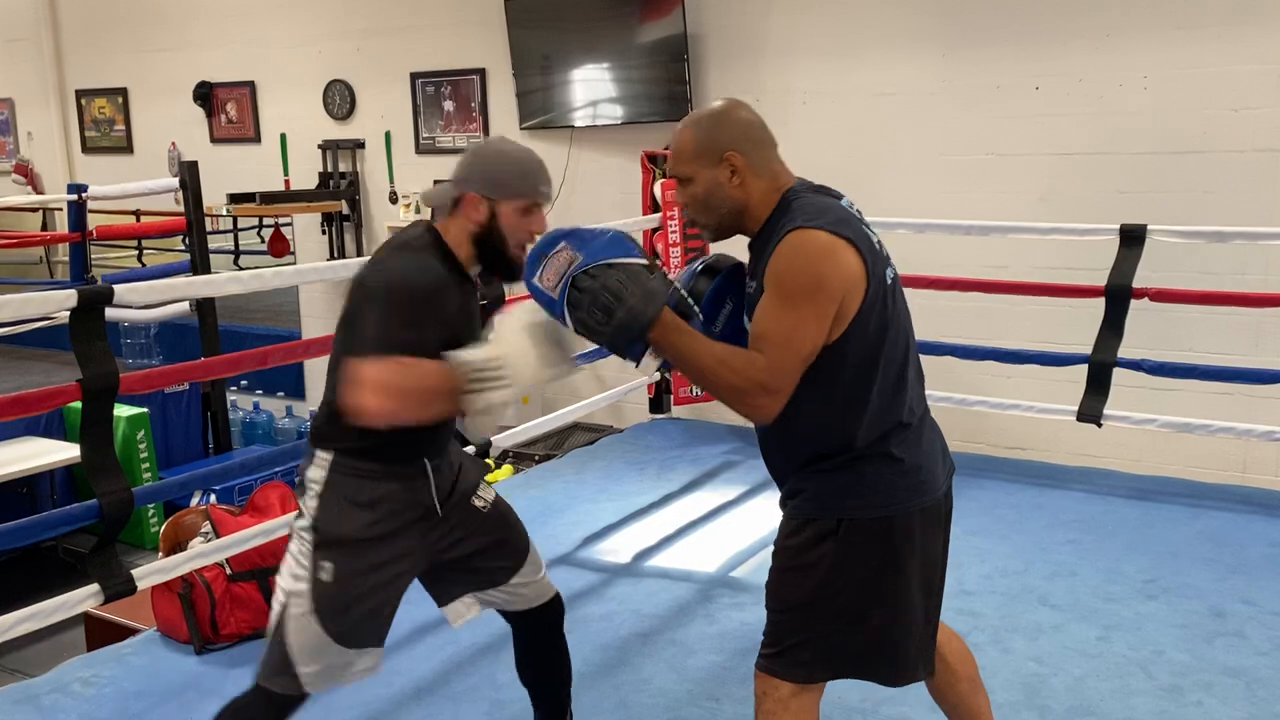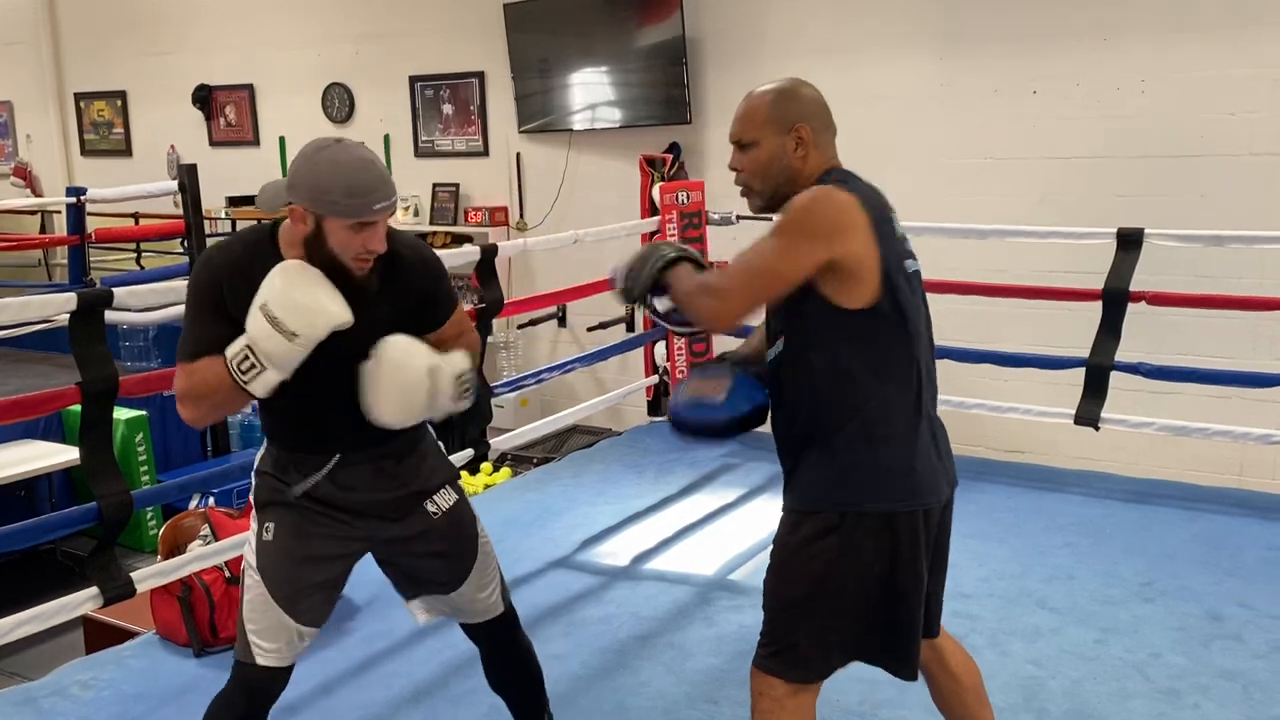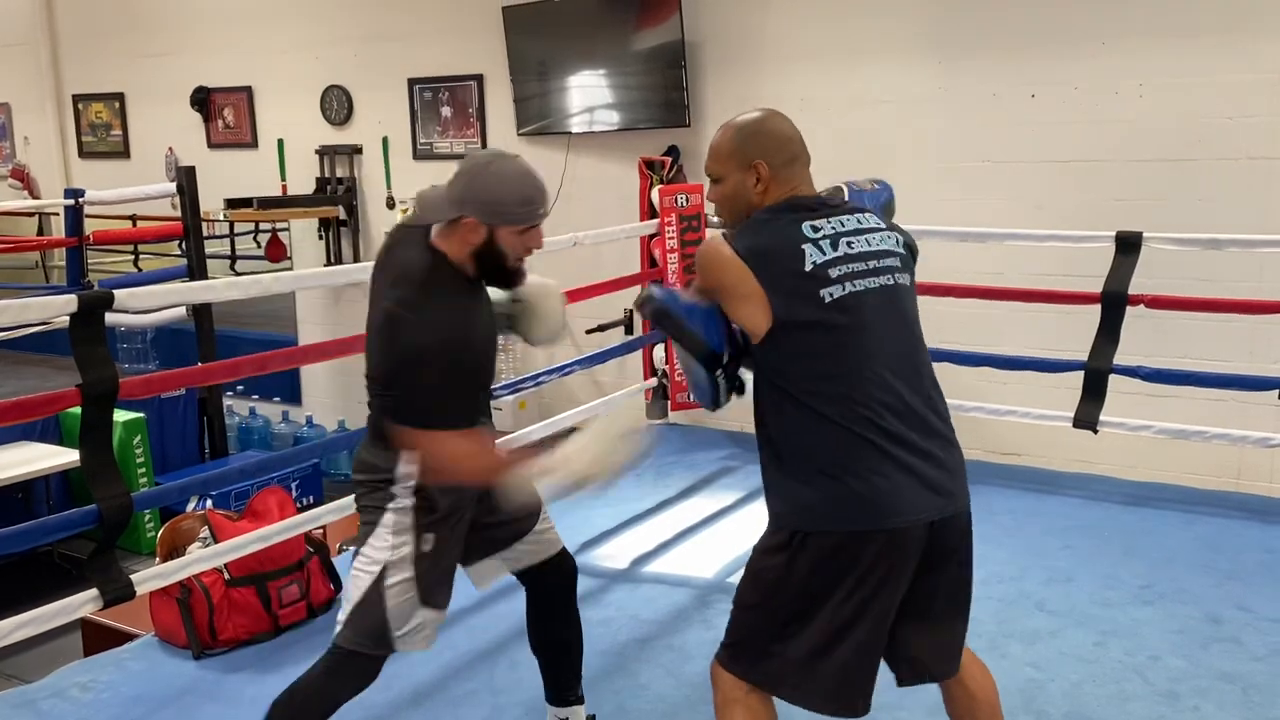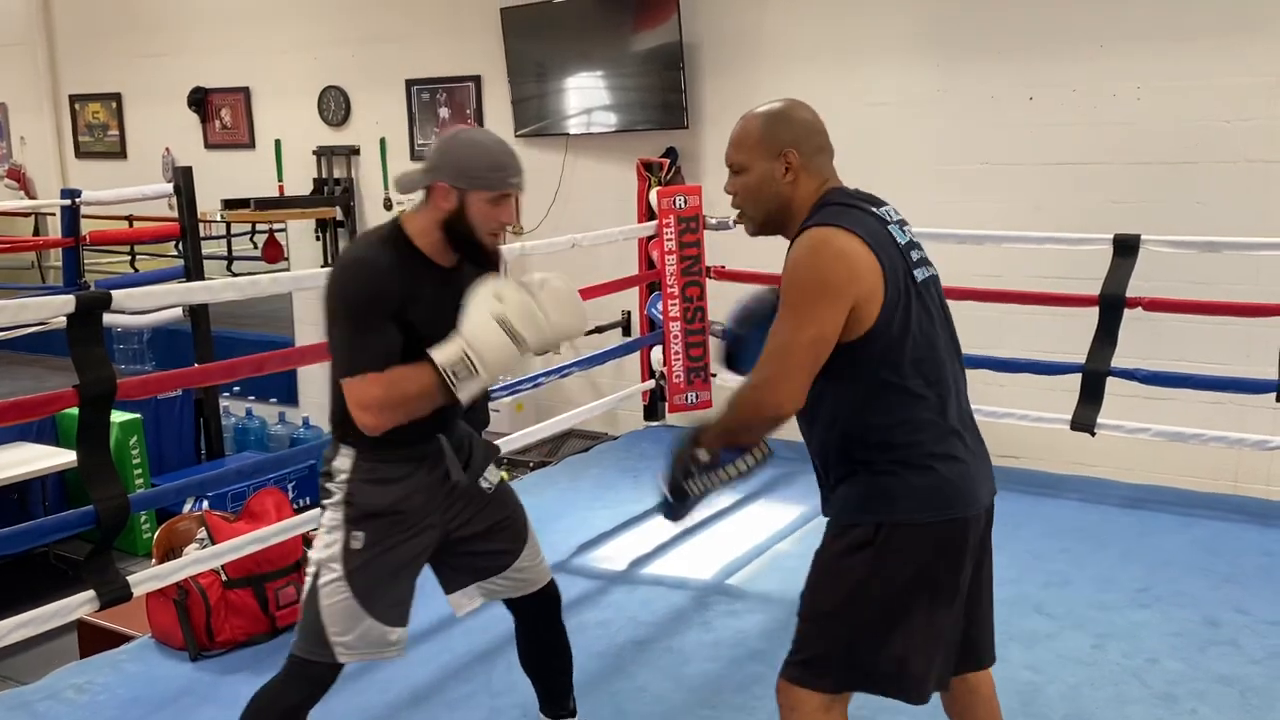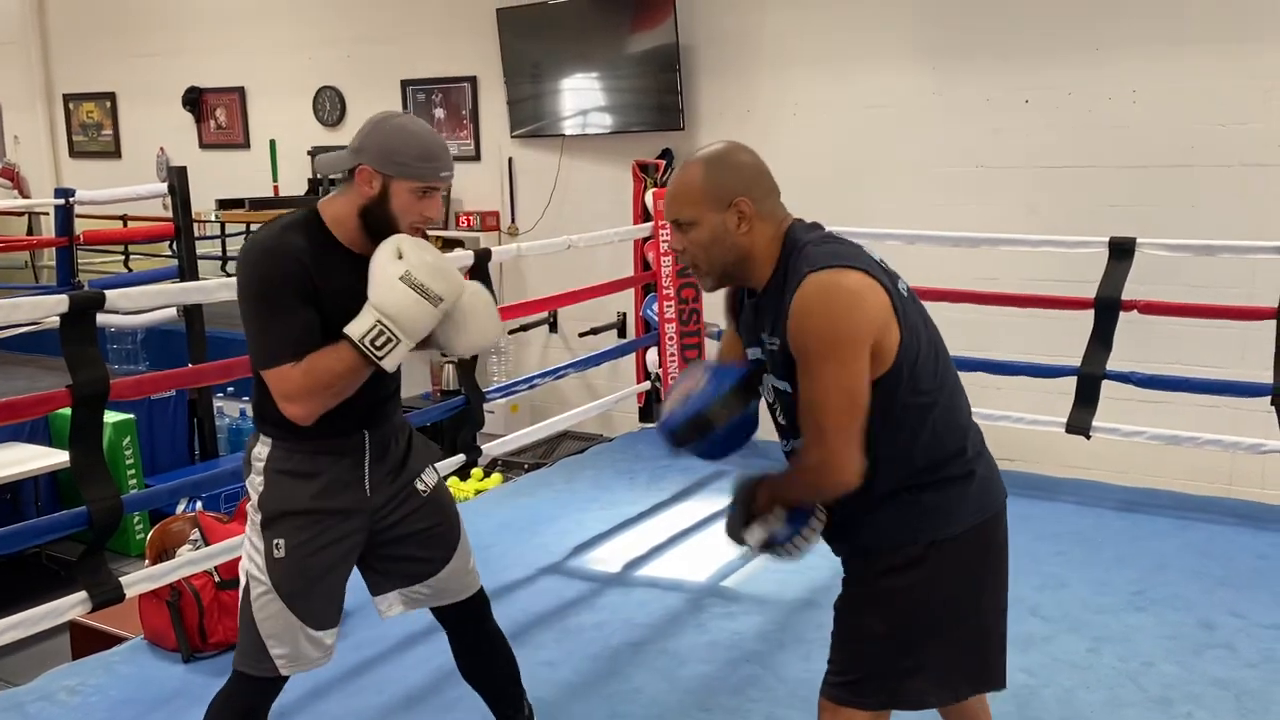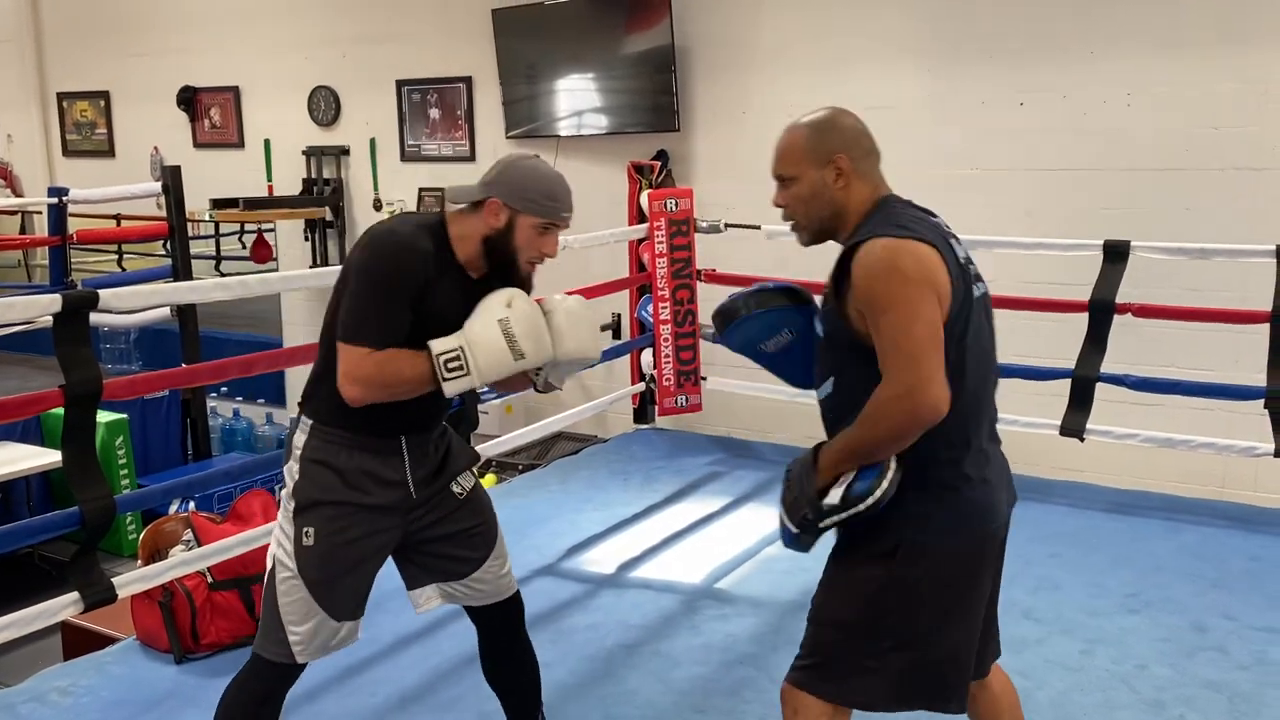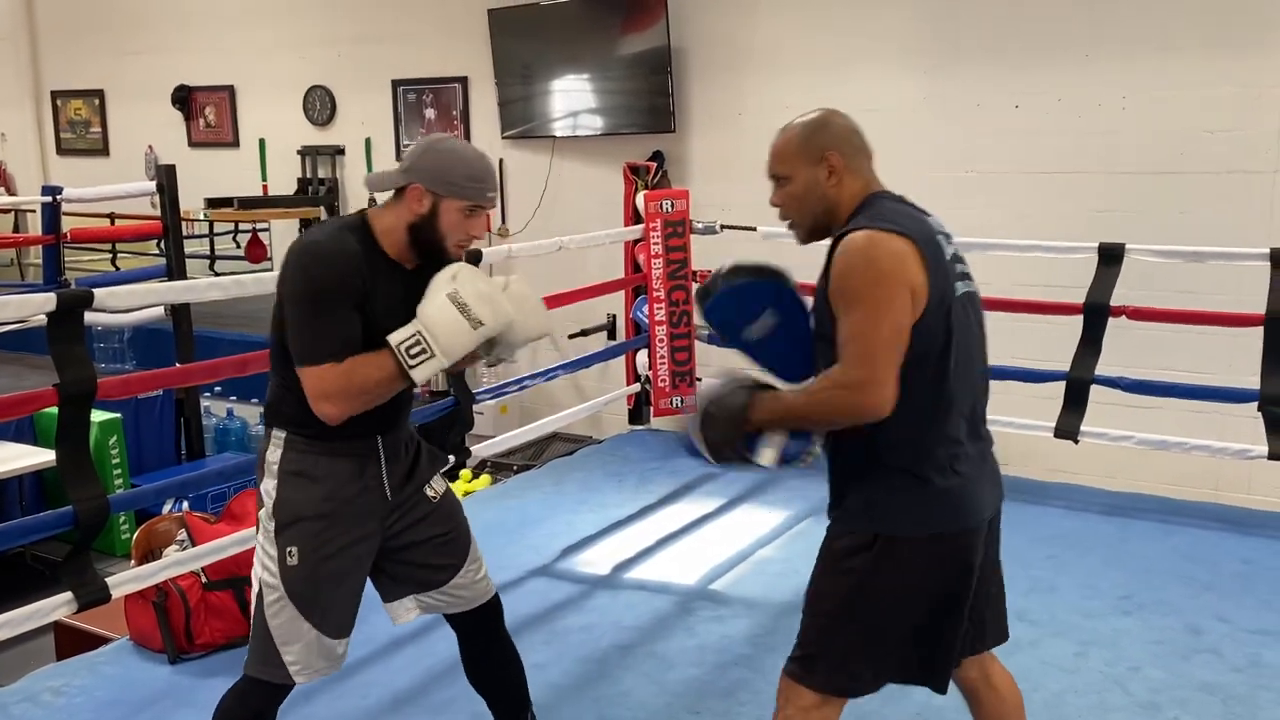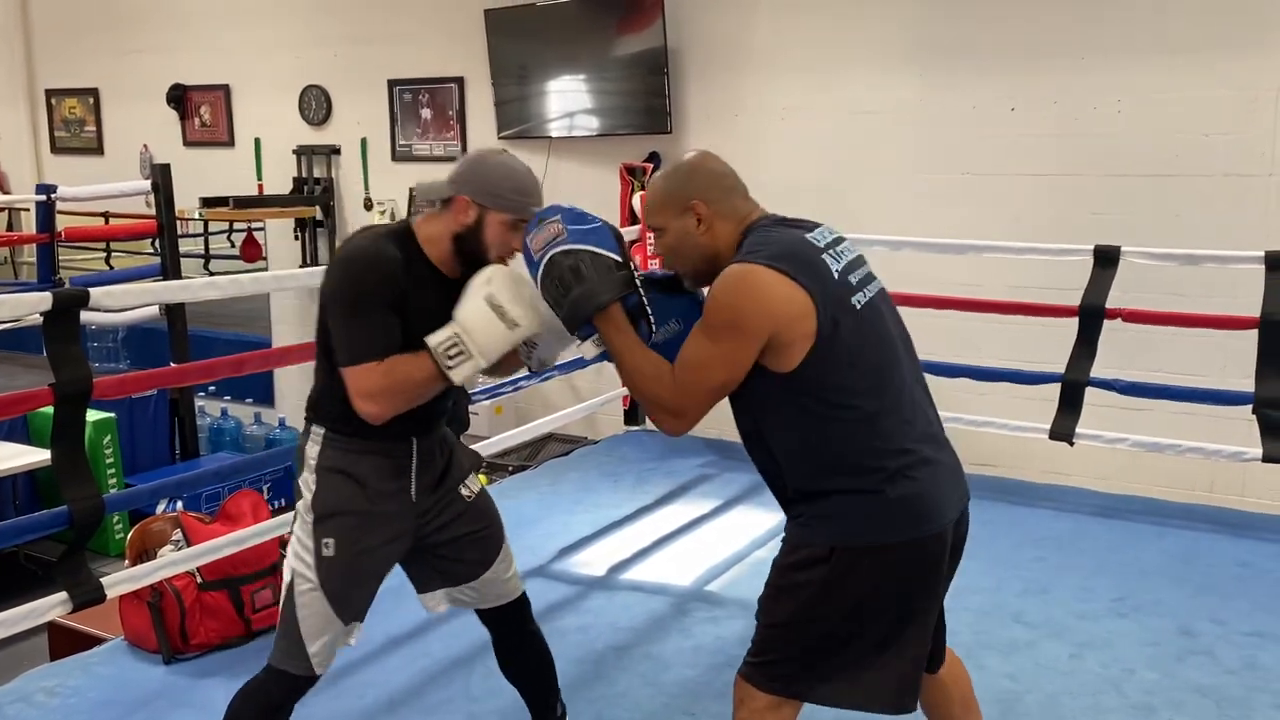
dt=0.4s
person 1, frame 1
left shoulder: (809, 245)
right shoulder: (810, 210)
left elbow: (763, 393)
right elbow: (787, 341)
left wrist: (654, 323)
right wrist: (690, 317)
left hip: (857, 495)
right hip: (905, 473)
right knee: (920, 627)
person 1, frame 2
left shoulder: (824, 209)
right shoulder: (822, 218)
left elbow: (714, 308)
right elbow: (800, 333)
left wrist: (668, 267)
right wrist: (755, 357)
left hip: (857, 490)
right hip: (910, 475)
right knee: (920, 635)
person 1, frame 3
left shoulder: (734, 254)
right shoulder: (885, 232)
left elbow: (693, 305)
left hip: (840, 512)
right hip: (938, 489)
right knee: (946, 651)
person 1, frame 4
left shoulder: (824, 249)
right shoulder: (874, 220)
left elbow: (776, 396)
left wrist: (707, 442)
right wrist: (782, 326)
left hip: (898, 504)
right hip: (956, 485)
right knee: (956, 656)
person 1, frame 5
left shoulder: (826, 293)
right shoulder: (751, 278)
left elbow: (835, 466)
right elbow: (729, 369)
left wrist: (762, 497)
left hip: (929, 520)
right hip: (925, 508)
right knee: (935, 662)
person 1, frame 6
left shoulder: (886, 254)
right shoulder: (916, 231)
left elbow: (919, 396)
left wrist: (826, 464)
left hip: (919, 518)
right hip: (969, 501)
right knee: (968, 661)
person 1, frame 7
left shoulder: (870, 248)
right shoulder: (914, 231)
left elbow: (865, 391)
left wrist: (756, 410)
left hip: (898, 512)
right hip: (962, 492)
right knee: (969, 656)
person 1, frame 8
left shoulder: (750, 282)
right shoulder: (813, 242)
left elbow: (674, 409)
left wrist: (605, 309)
right wrist: (680, 323)
left hip: (864, 521)
right hip: (934, 494)
right knee: (921, 645)
person 2, frame 1
left shoulder: (447, 258)
right shoulder: (411, 274)
right elbow: (374, 398)
left wrist: (542, 331)
right wrist: (496, 366)
left hip: (439, 474)
right hip: (359, 492)
left knee: (541, 609)
person 2, frame 2
left shoulder: (408, 261)
right shoulder: (226, 270)
left elbow: (461, 341)
right elbow: (193, 405)
left wrist: (446, 381)
right wrist: (265, 346)
left hip: (405, 471)
right hip: (302, 488)
left knee: (495, 624)
person 2, frame 3
left shoulder: (414, 238)
right shoulder: (442, 321)
right elbow: (450, 457)
left wrist: (528, 301)
right wrist: (561, 466)
left hip: (451, 450)
right hip: (412, 481)
left knee: (555, 573)
right knee: (356, 660)
person 2, frame 4
left shoulder: (468, 252)
right shoulder: (369, 270)
left elbow: (488, 334)
right elbow: (372, 408)
left wrist: (529, 325)
right wrist: (470, 354)
left hip: (455, 459)
right hip: (378, 482)
left knee: (538, 597)
right knee: (313, 667)
person 2, frame 5
left shoulder: (394, 243)
right shoulder: (277, 255)
right elbow: (298, 400)
left wrist: (450, 322)
right wrist: (384, 323)
left hip: (391, 451)
right hip: (301, 478)
left knee: (468, 609)
person 2, frame 6
left shoulder: (495, 270)
right shoulder: (396, 250)
left elbow: (498, 376)
right elbow: (357, 381)
left wrist: (549, 362)
right wrist: (468, 352)
left hip: (428, 455)
right hip: (341, 465)
left knee: (502, 611)
right knee: (279, 659)
person 2, frame 7
left shoulder: (432, 258)
right shoulder: (326, 256)
left elbow: (447, 356)
right elbow: (331, 399)
left wrist: (497, 336)
right wrist: (428, 338)
left hip: (397, 458)
right hip: (312, 473)
left knee: (481, 615)
right knee: (274, 670)
person 2, frame 8
left shoulder: (469, 266)
right shoulder: (369, 264)
left elbow: (493, 362)
right elbow: (374, 398)
left wrist: (535, 338)
right wrist: (466, 338)
left hip: (433, 460)
right hip: (351, 473)
left knee: (510, 609)
right knee: (296, 666)
